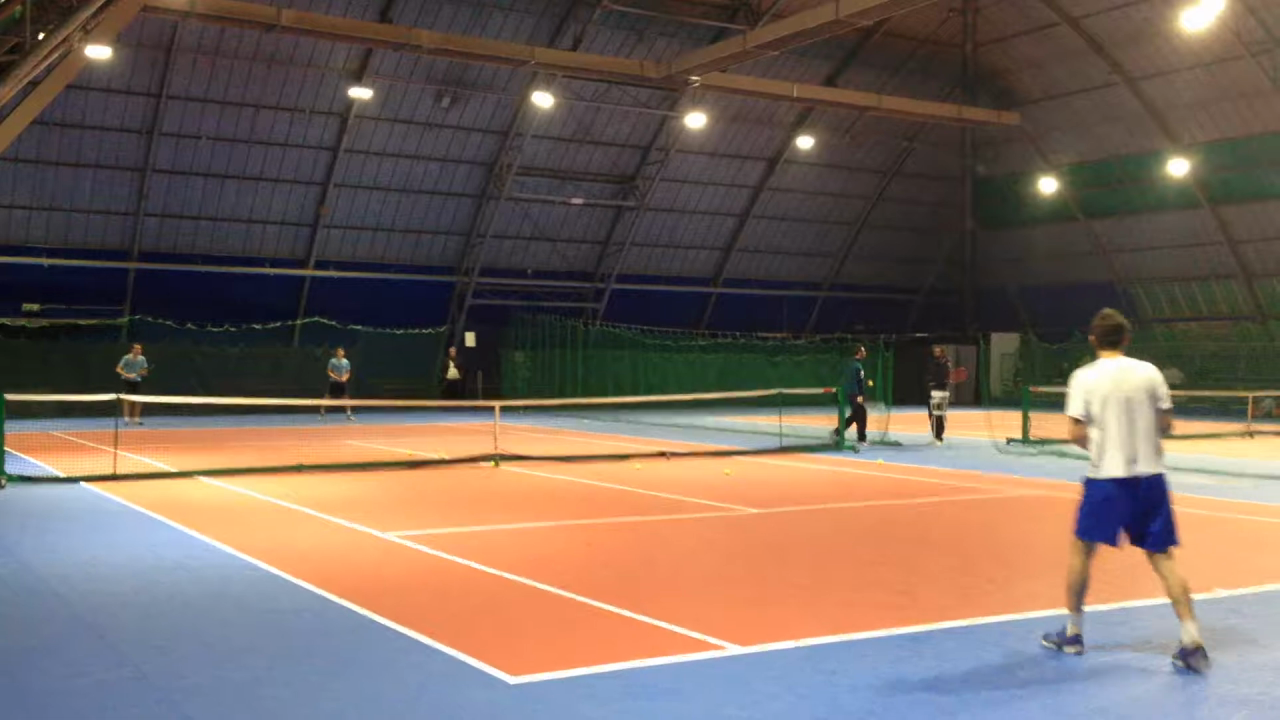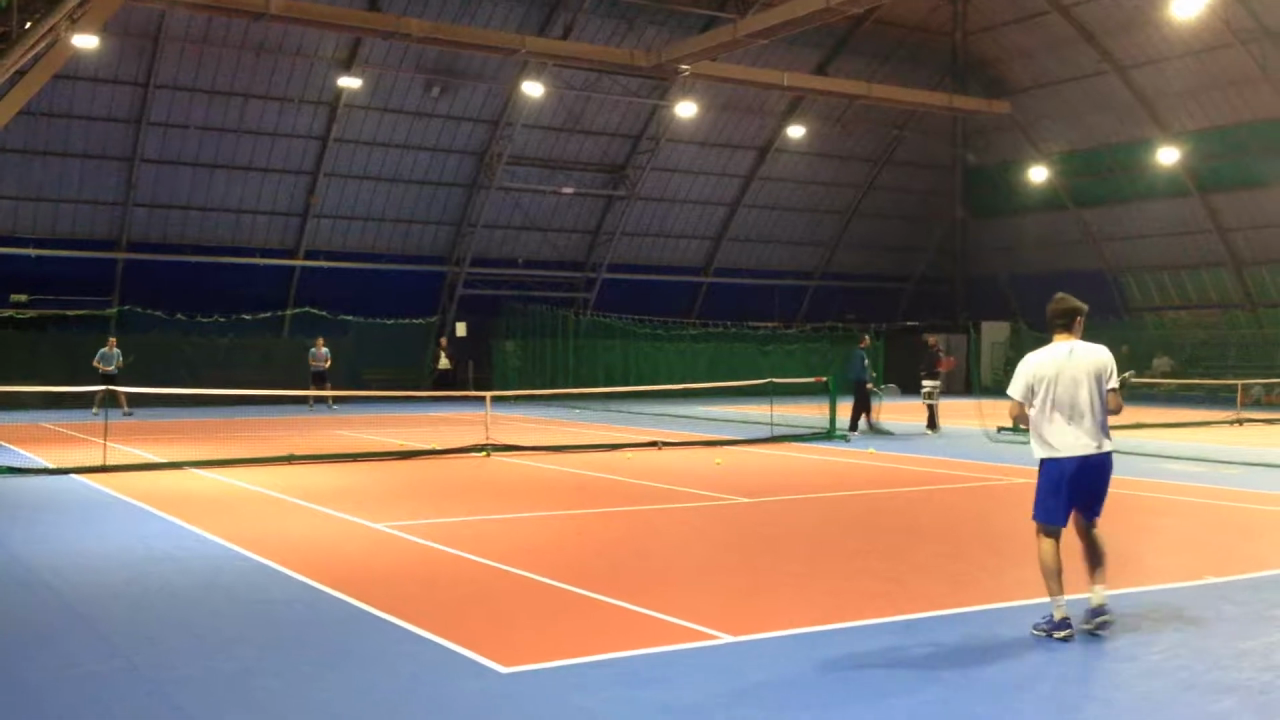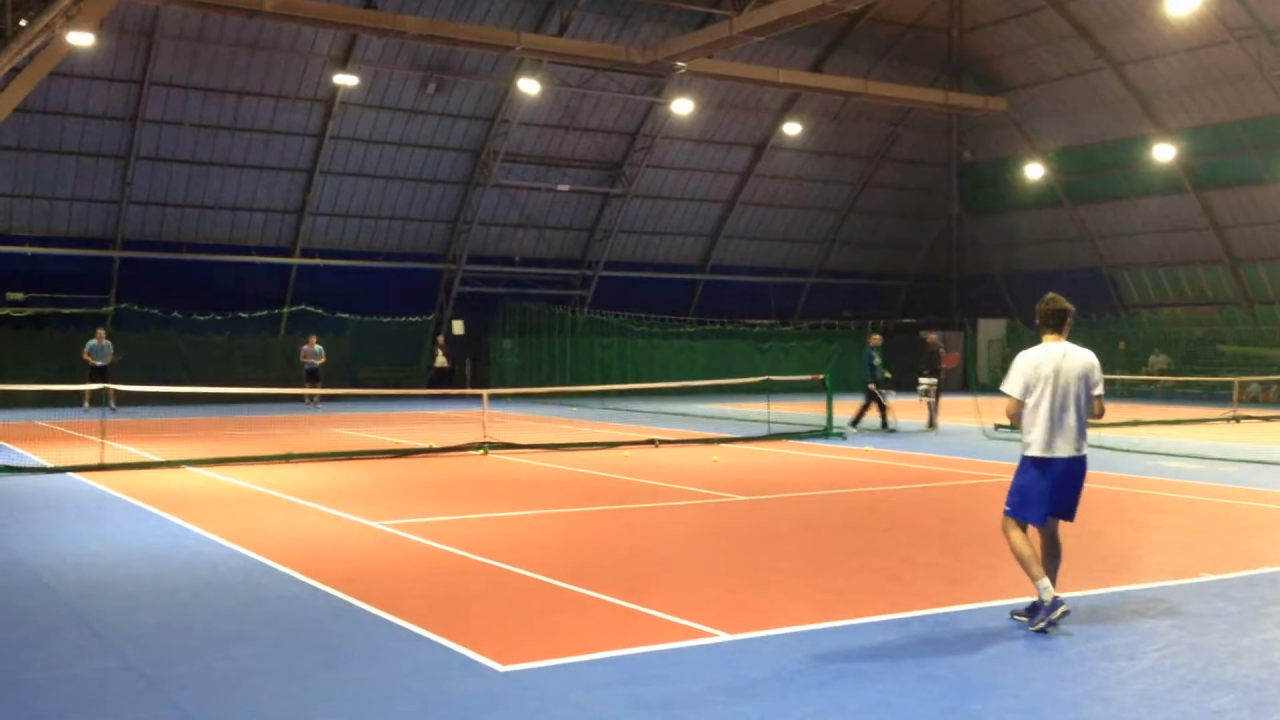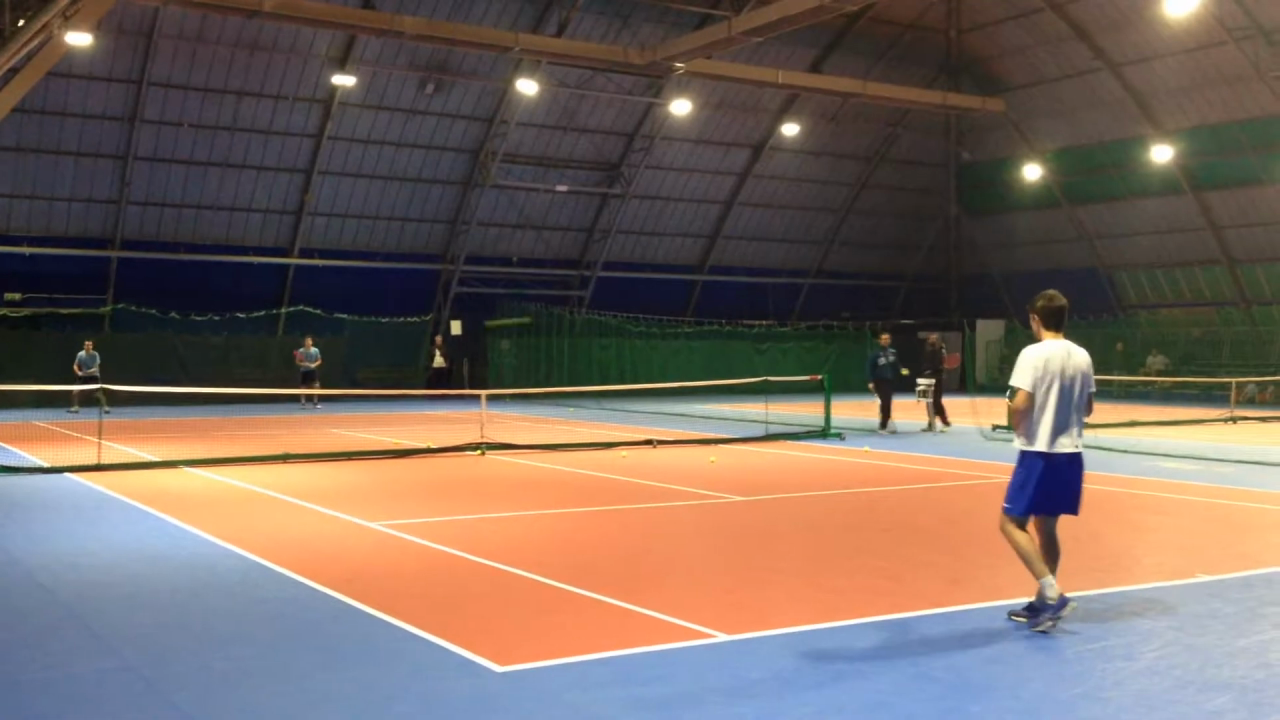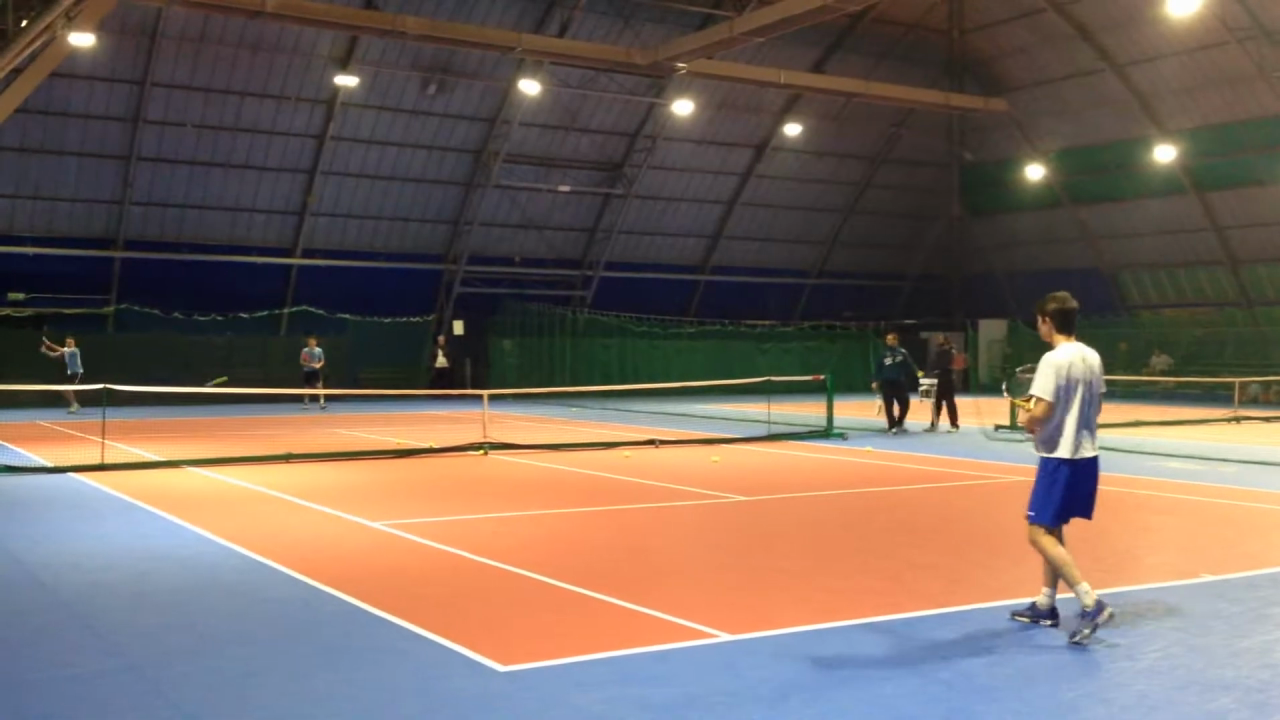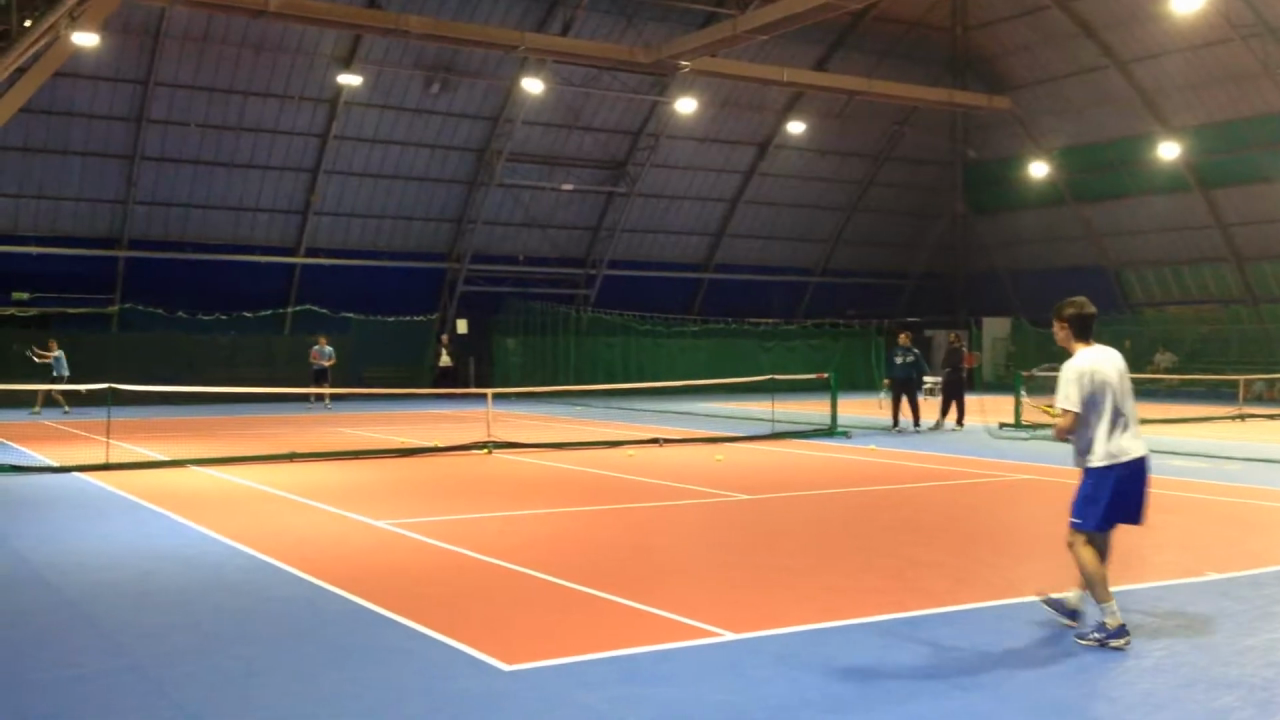
dt=0.3s
person 1, frame 1
left shoulder: (1085, 377)
right shoulder: (1149, 373)
left elbow: (1076, 434)
right elbow: (1165, 425)
left hip: (1108, 479)
right hip: (1149, 478)
left knee: (1081, 550)
right knee: (1163, 559)
left ankle: (1072, 633)
right ankle: (1192, 641)
person 1, frame 2
left shoulder: (1033, 361)
right shoulder: (1101, 355)
left elbow: (1016, 413)
right elbow: (1115, 406)
left hip: (1058, 459)
right hip: (1097, 457)
left knee: (1048, 534)
right knee: (1087, 529)
left ankle: (1060, 618)
right ankle: (1098, 603)
person 1, frame 3
left shoulder: (1028, 359)
right shoulder: (1087, 359)
left elbow: (1012, 411)
right elbow: (1097, 412)
left hip: (1039, 458)
right hip: (1074, 458)
left knee: (1013, 525)
right knee: (1048, 528)
left ankle: (1049, 597)
right ankle: (1045, 602)
person 1, frame 4
left shoulder: (1033, 354)
right shoulder: (1082, 356)
left elbow: (1021, 404)
right elbow: (1087, 408)
left wrist: (1017, 424)
left hip: (1039, 453)
right hip: (1070, 454)
left knee: (1011, 523)
right knee: (1046, 527)
left ankle: (1054, 594)
right ankle: (1043, 604)
person 1, frame 5
left shoulder: (1054, 359)
right shoulder: (1092, 357)
left elbow: (1041, 413)
left wrist: (1028, 423)
left hip: (1060, 459)
right hip: (1086, 457)
left knee: (1040, 534)
right knee: (1052, 530)
left ankle: (1091, 603)
right ankle: (1046, 606)
person 1, frame 6
left shoulder: (1075, 368)
right shoulder: (1113, 356)
left elbow: (1067, 425)
left wrist: (1056, 428)
right wrist: (1068, 415)
left hip: (1107, 465)
right hip: (1135, 459)
left knee: (1079, 540)
right knee: (1096, 533)
left ankle: (1113, 626)
right ankle: (1075, 603)
